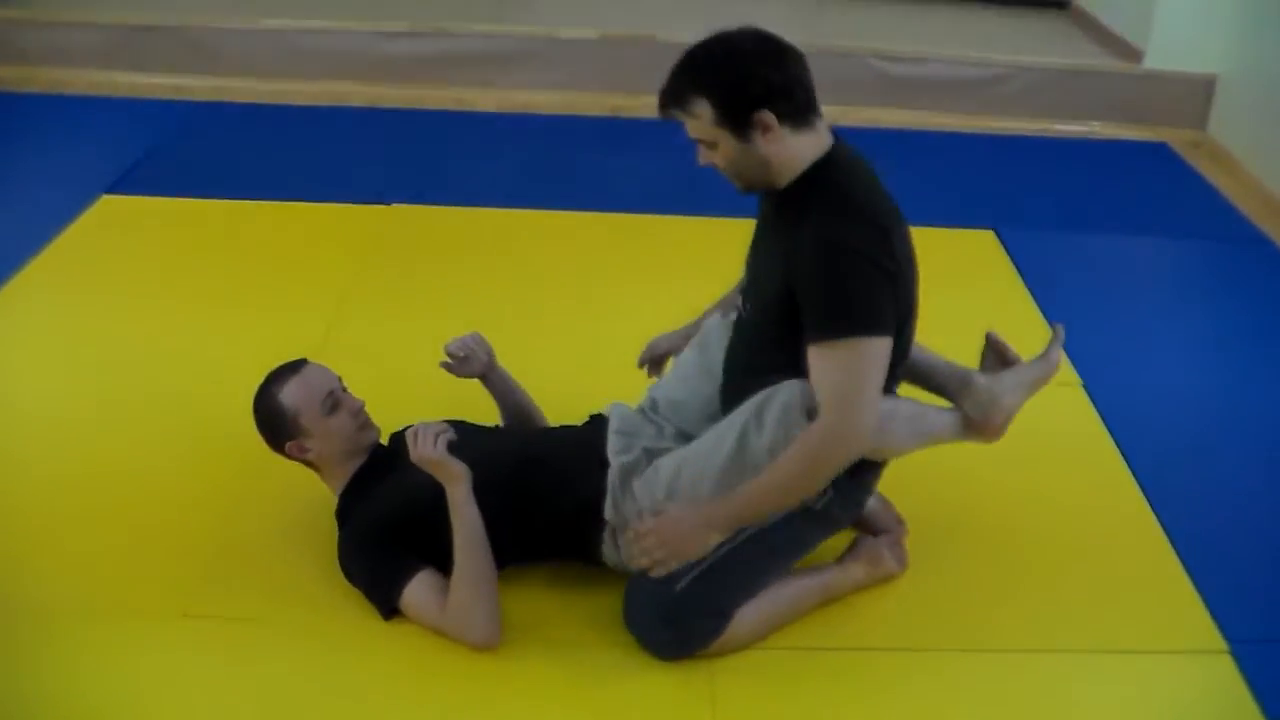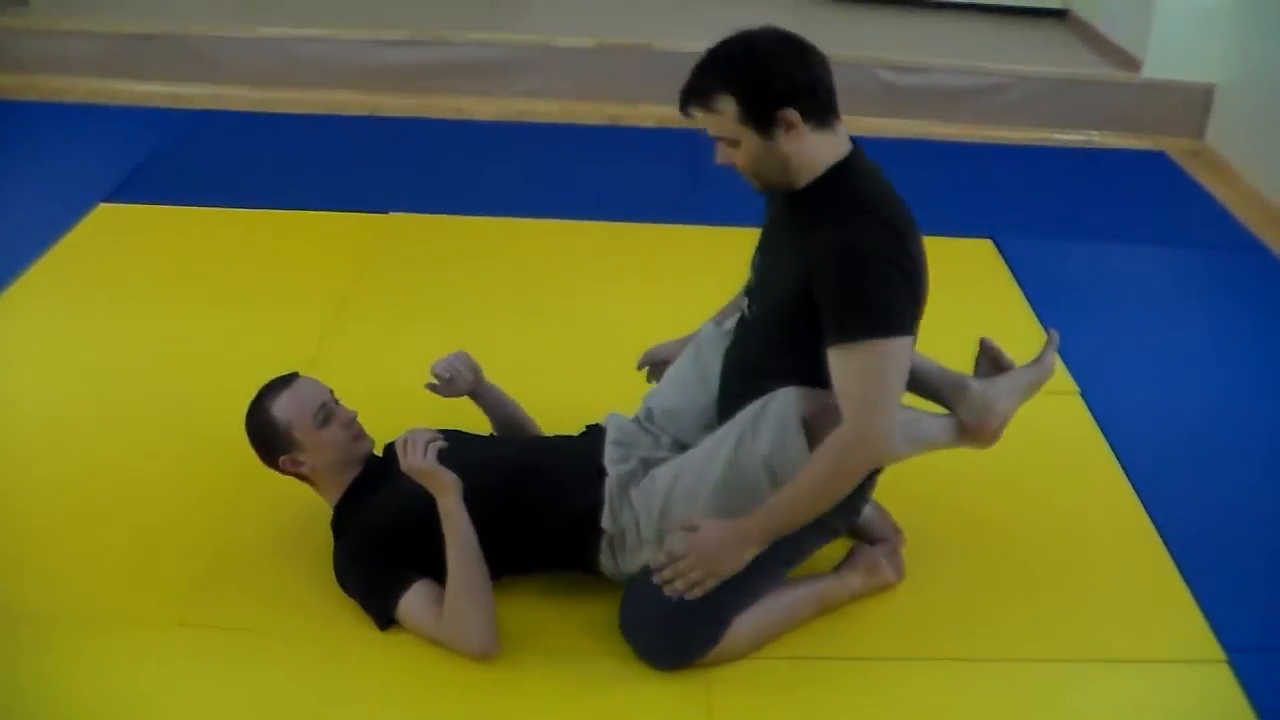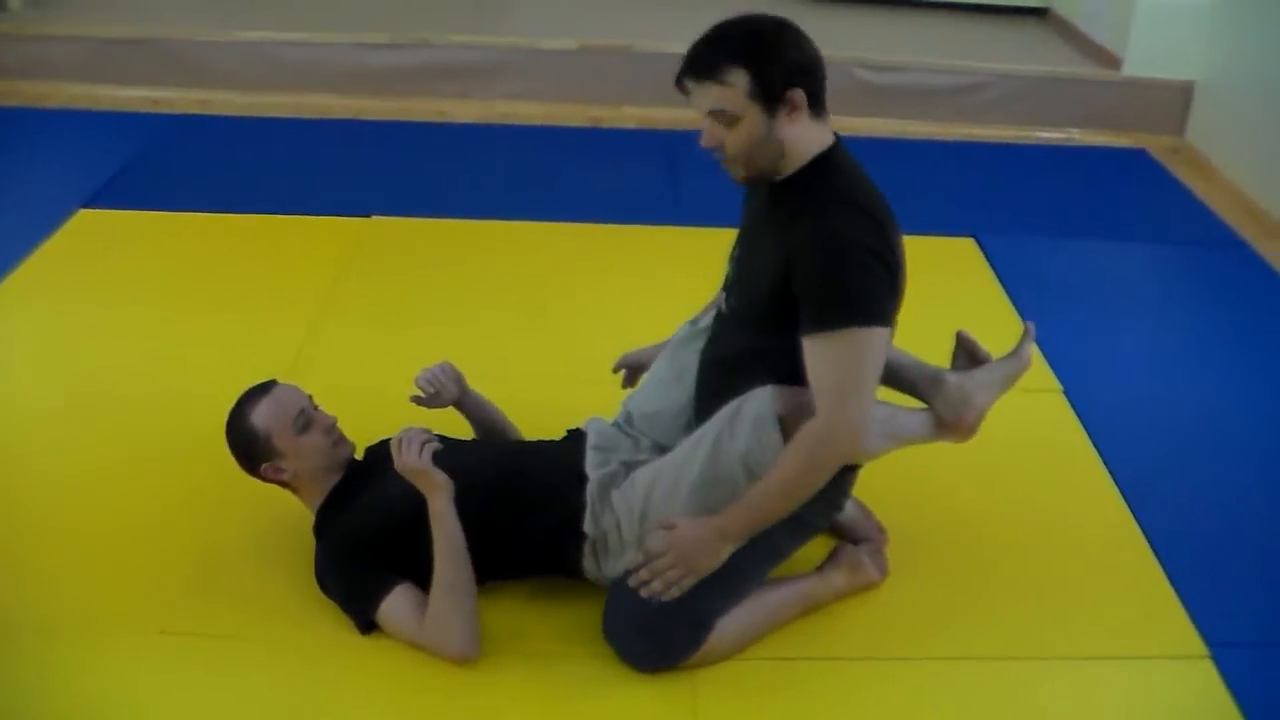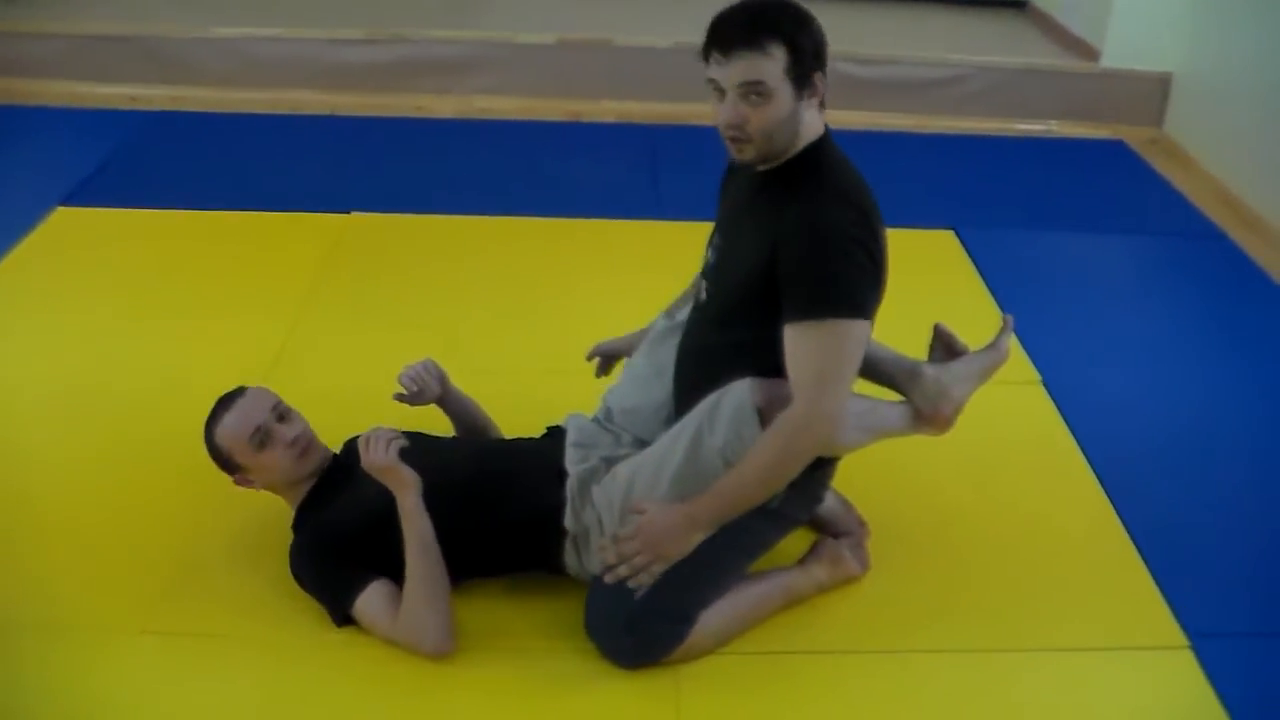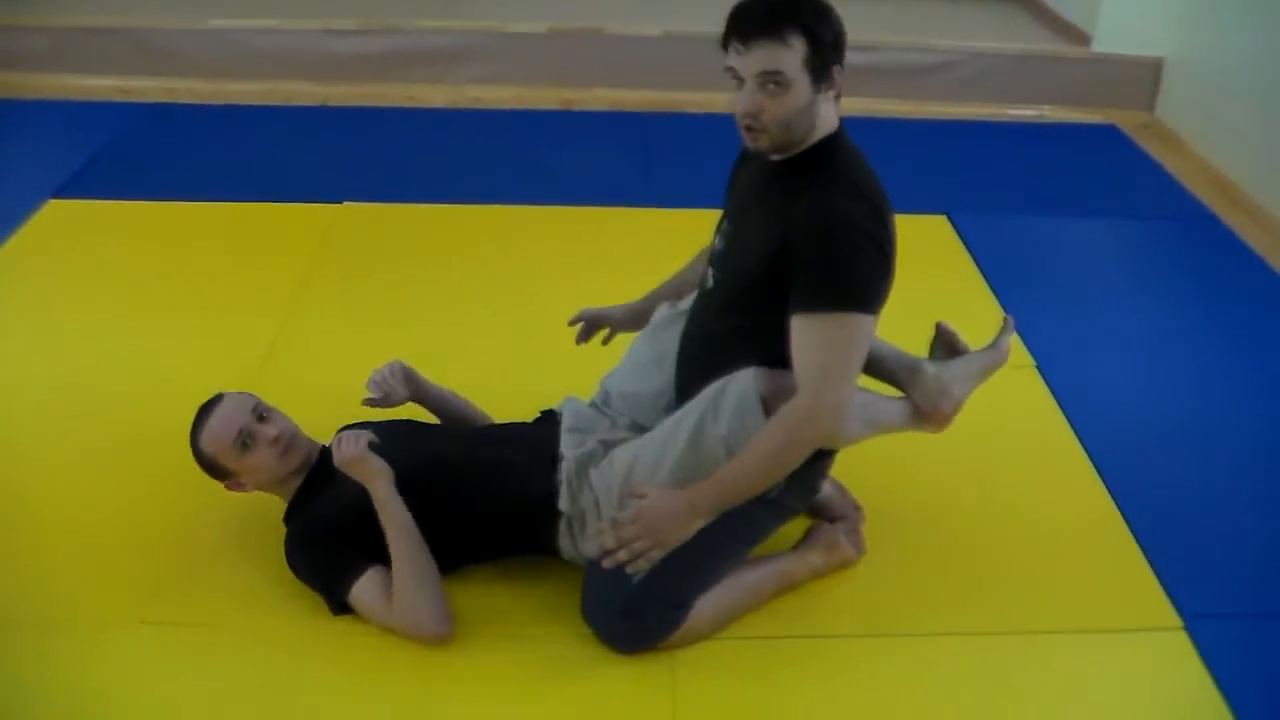
dt=0.2s
person 1, frame 1
left shoulder: (406, 449)
right shoulder: (368, 538)
right elbow: (479, 629)
left wrist: (489, 371)
right wrist: (455, 488)
left hip: (622, 445)
right hip: (631, 520)
right ankle: (970, 417)
person 1, frame 2
left shoulder: (401, 454)
right shoulder: (363, 549)
right elbow: (475, 637)
left wrist: (479, 386)
right wrist: (448, 498)
left hip: (616, 453)
right hip: (626, 529)
left knee: (737, 335)
right knee: (801, 410)
right ankle: (967, 422)
person 1, frame 3
left shoulder: (381, 458)
right shoulder: (345, 553)
right elbow: (457, 642)
left wrist: (464, 395)
right wrist: (439, 496)
left hip: (597, 459)
right hip: (609, 533)
right knee: (774, 408)
person 1, frame 4
left shoulder: (360, 453)
right shoulder: (322, 549)
right elbow: (433, 637)
left wrist: (445, 391)
right wrist: (406, 496)
left hip: (578, 456)
right hip: (589, 529)
left knee: (692, 330)
right knee: (753, 401)
person 1, frame 5
left shoulder: (358, 434)
right shoulder: (317, 538)
right elbow: (428, 621)
left wrist: (416, 386)
right wrist: (380, 487)
left hip: (569, 436)
right hip: (581, 513)
left knee: (692, 315)
right knee: (759, 390)
right ankle: (920, 404)
person 2, frame 1
left shoulder: (842, 239)
right shoulder: (797, 175)
left elbow: (848, 429)
left wrist: (716, 521)
right wrist: (693, 333)
left hip: (809, 462)
right hip: (756, 420)
left knee: (662, 618)
left ankle: (857, 566)
person 2, frame 2
left shoulder: (859, 242)
right shoulder: (801, 183)
left elbow: (870, 434)
left wrist: (747, 537)
right wrist: (694, 343)
left hip: (800, 467)
right hip: (750, 429)
left knee: (659, 628)
left ankle: (853, 577)
person 2, frame 3
left shoulder: (840, 232)
right shoulder: (774, 175)
left elbow: (843, 426)
left wrist: (722, 534)
left hip: (780, 465)
right hip: (730, 428)
left knee: (642, 631)
person 2, frame 4
left shoulder: (827, 223)
right shoulder: (752, 165)
left elbow: (818, 416)
left wrist: (694, 520)
left hip: (761, 456)
right hip: (706, 419)
left knee: (625, 628)
right knee: (595, 472)
left ankle: (818, 569)
person 2, frame 5
left shoulder: (836, 216)
right shoulder: (764, 154)
left elbow: (822, 407)
left wrist: (694, 507)
right wrist: (638, 310)
left hip: (758, 444)
right hip: (705, 408)
left knee: (621, 612)
left ankle: (811, 554)
